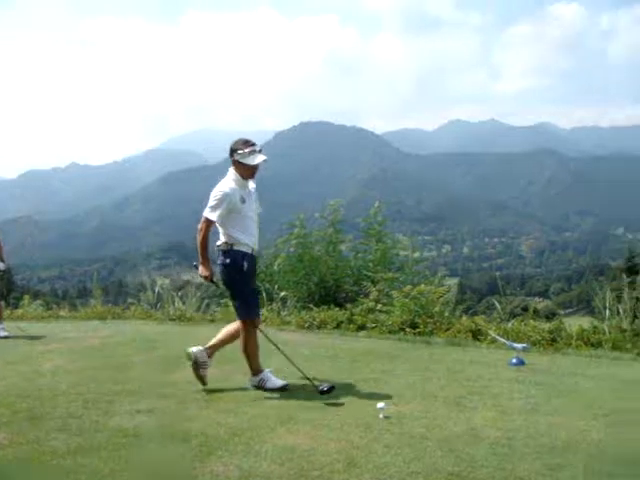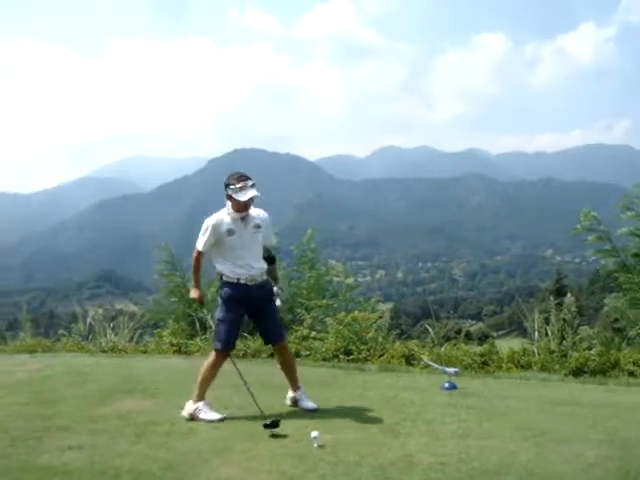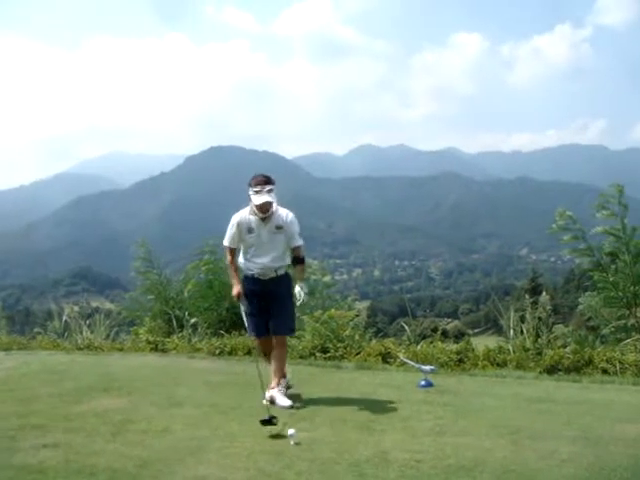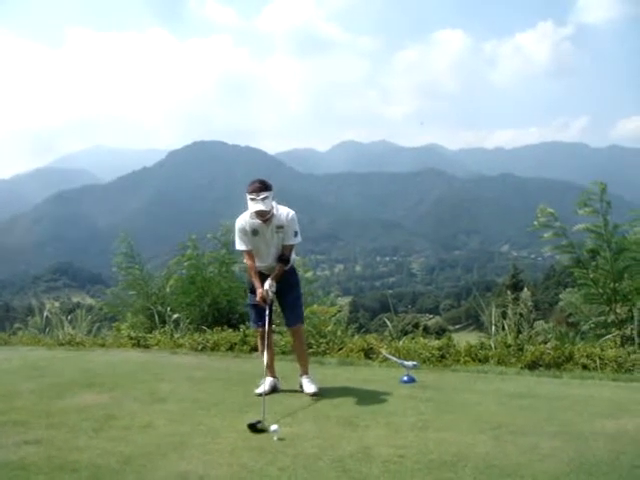
dt=0.5s
person 1, frame 1
left shoulder: (250, 187)
right shoulder: (225, 191)
right elbow: (203, 227)
right wrist: (204, 264)
left hip: (247, 259)
right hip: (236, 260)
left knee: (248, 321)
right knee: (249, 320)
left ankle: (203, 352)
right ankle: (257, 374)
person 1, frame 2
left shoulder: (262, 218)
right shoulder: (216, 222)
right elbow: (198, 254)
left wrist: (275, 283)
right wrist: (196, 287)
left hip: (260, 287)
right hip: (232, 290)
left knee: (281, 344)
right knee: (222, 350)
left ankle: (296, 392)
right ankle: (196, 403)
person 1, frame 3
left shoulder: (287, 217)
right shoulder: (239, 220)
left elbow: (297, 254)
right elbow: (231, 253)
left wrist: (300, 282)
right wrist: (236, 283)
left hip: (280, 281)
right hip: (252, 282)
left knee: (280, 337)
right knee: (263, 339)
left ankle: (275, 387)
right ankle: (282, 378)
person 1, frame 4
left shoulder: (288, 216)
right shoulder: (243, 222)
left elbow: (286, 255)
right elbow: (249, 258)
left wrist: (273, 281)
right wrist: (259, 287)
left hip: (285, 274)
right hip: (258, 276)
left knee: (296, 327)
right knee: (263, 330)
left ankle: (305, 376)
right ankle: (271, 377)
